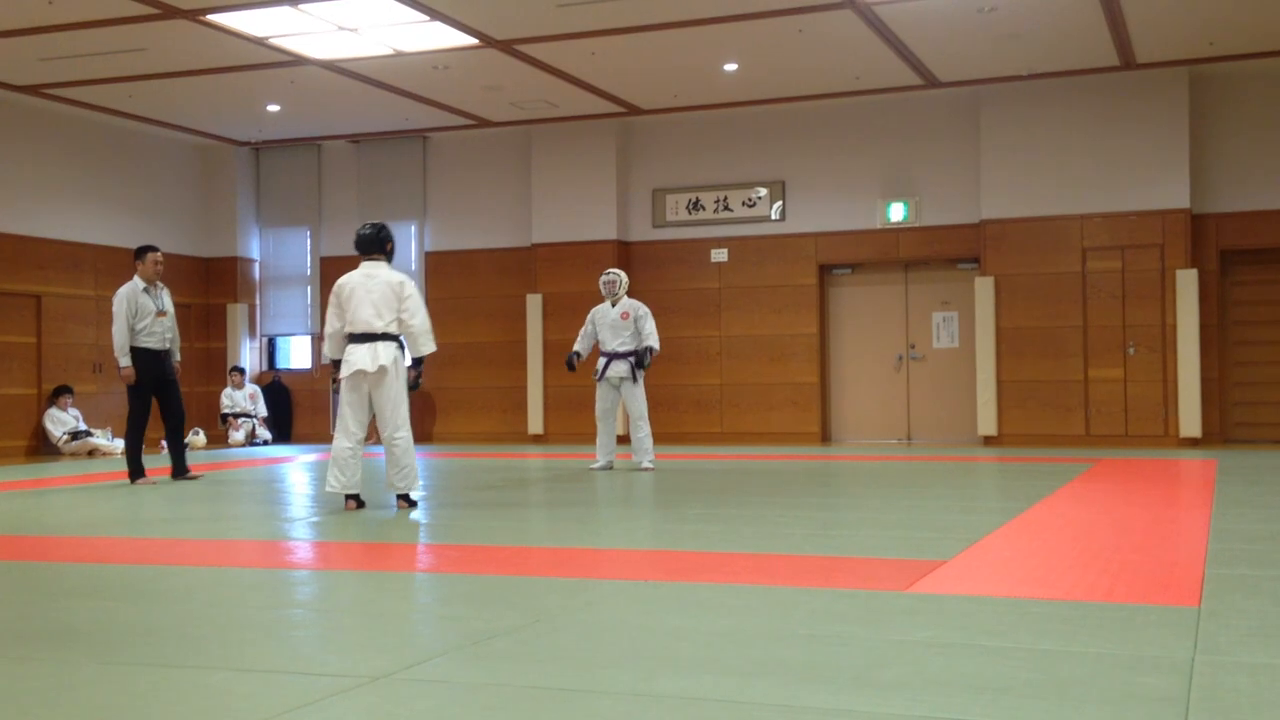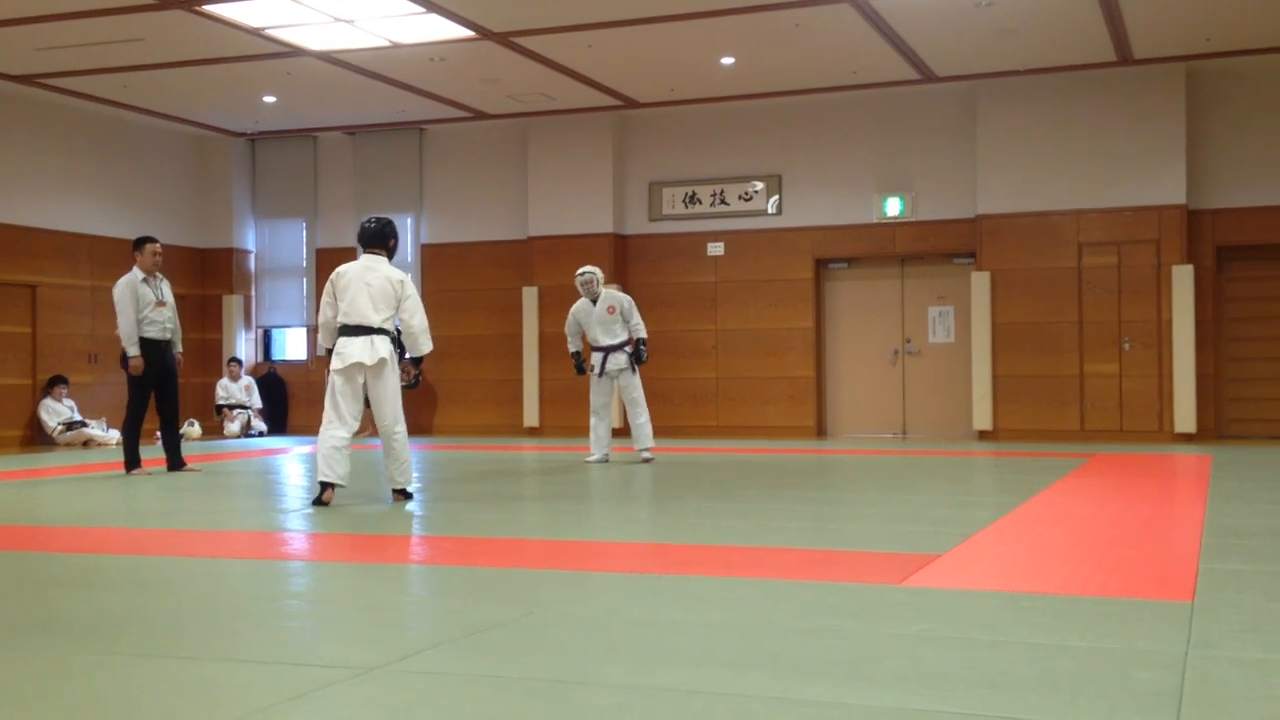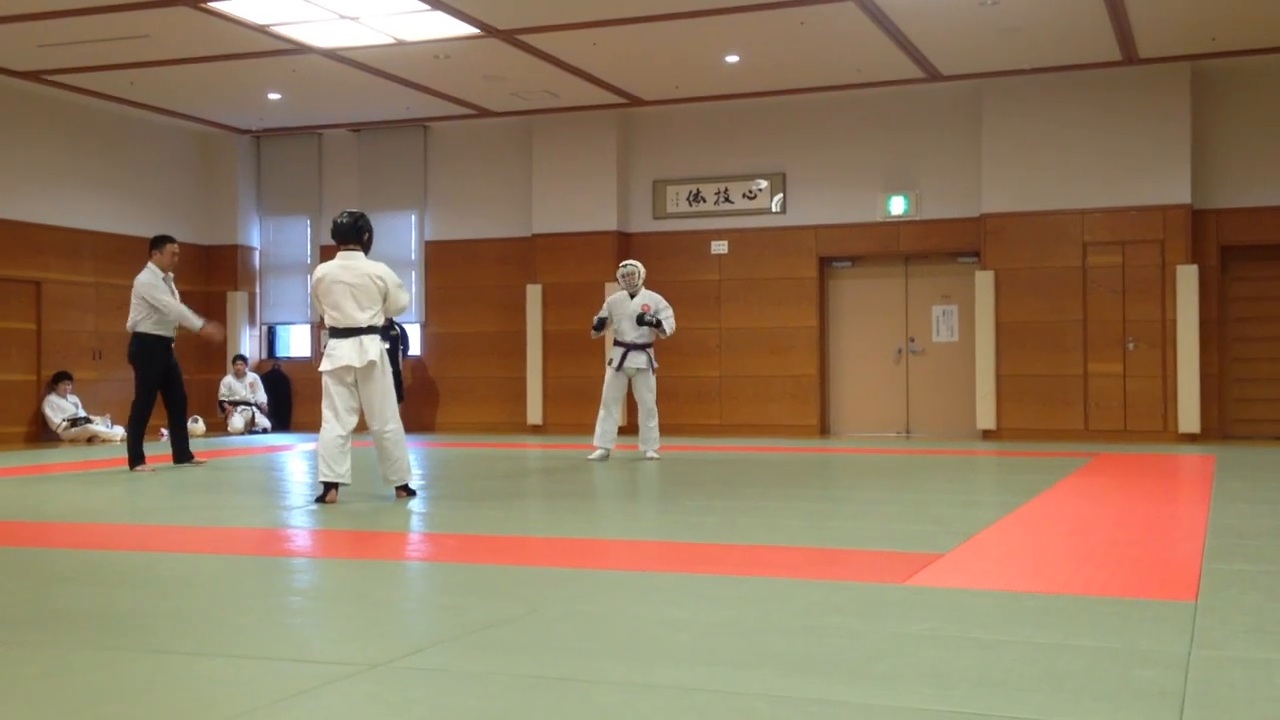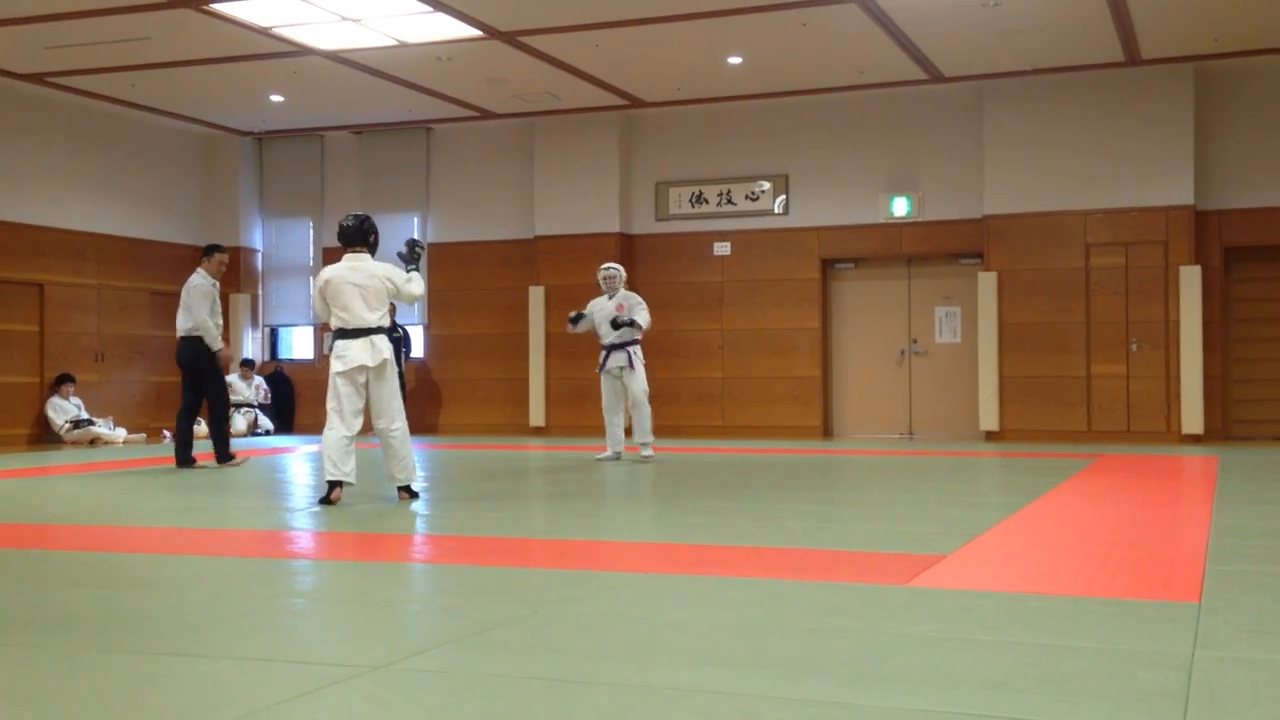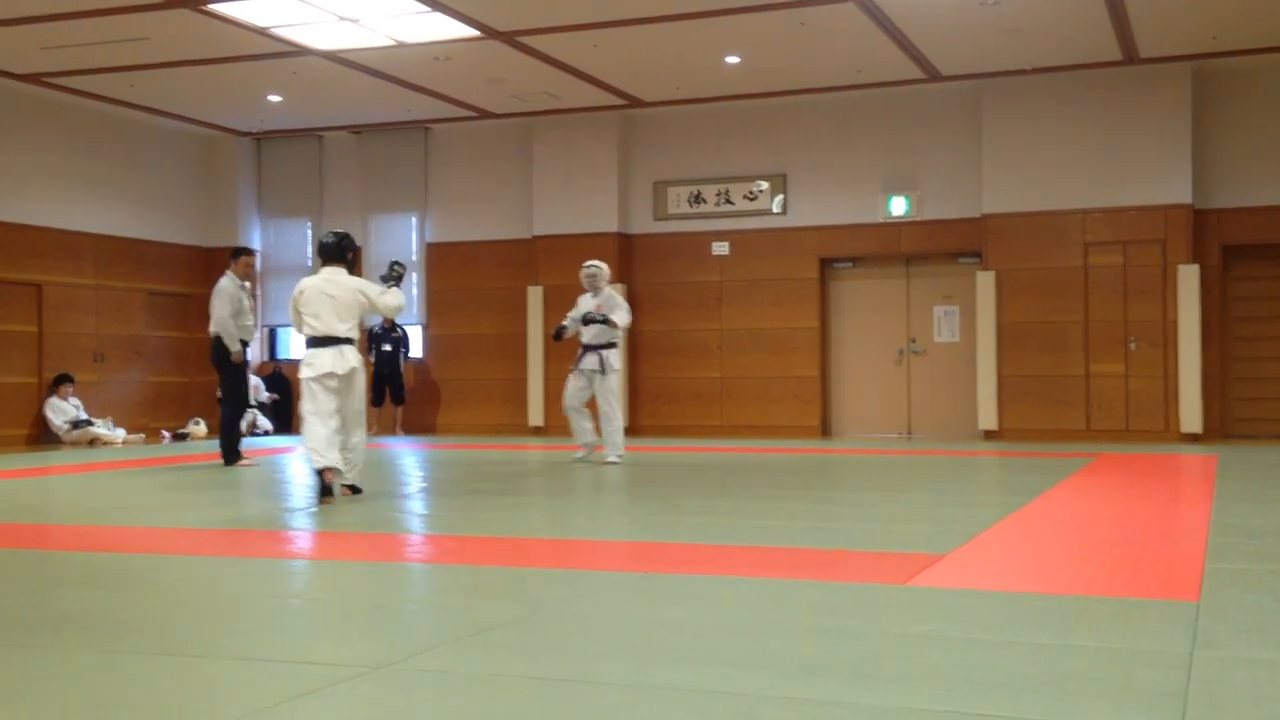
dt=0.7s
person 1, frame 1
left shoulder: (343, 282)
right shoulder: (399, 281)
left elbow: (333, 329)
right elbow: (416, 324)
left wrist: (337, 365)
right wrist: (417, 362)
left hip: (354, 356)
right hip: (386, 356)
left knee: (349, 429)
right knee: (396, 428)
left ankle: (350, 494)
right ankle: (403, 494)
person 1, frame 2
left shoulder: (340, 273)
right shoulder: (398, 277)
left elbow: (325, 319)
right elbow: (414, 323)
left wrist: (331, 349)
right wrist: (415, 360)
left hip: (346, 349)
right hip: (380, 350)
left knee: (337, 421)
right knee: (392, 423)
left ankle: (327, 486)
right ankle: (399, 486)
person 1, frame 3
left shoulder: (321, 273)
right shoulder: (379, 271)
right elbow: (399, 305)
left hip: (337, 349)
right hip: (370, 348)
left knee: (335, 420)
right knee: (385, 420)
left ankle: (330, 485)
right ankle: (401, 483)
person 1, frame 4
left shoulder: (328, 274)
right shoulder: (385, 271)
left elbow: (322, 314)
right elbow: (414, 292)
right wrist: (413, 266)
left hip: (345, 350)
right hip: (378, 348)
left knee: (340, 422)
right knee: (391, 420)
left ankle: (335, 484)
right ankle: (404, 484)
person 1, frame 5
left shoulder: (304, 286)
right shoulder: (359, 286)
left elbow: (298, 325)
right elbow: (393, 306)
right wrist: (394, 284)
left hip: (316, 358)
right hip: (347, 358)
left knee: (318, 421)
right knee: (353, 426)
left ankle: (327, 471)
right ankle: (349, 480)
person 2, frame 1
left shoulder: (163, 292)
right shoulder: (127, 292)
right elbow: (121, 331)
left wrist: (175, 358)
right wrist: (125, 364)
left hip: (162, 359)
right hip: (141, 359)
left knee: (175, 414)
right knee: (138, 419)
left ankle: (180, 468)
right ankle: (136, 473)
person 2, frame 2
left shoulder: (163, 283)
right shoulder: (127, 284)
left elbow: (172, 318)
right elbow: (127, 322)
left wrist: (177, 349)
right wrist: (133, 355)
left hip: (162, 351)
right hip: (141, 351)
left knee: (170, 408)
right knee: (137, 408)
left ankle: (175, 460)
right ankle: (132, 464)
person 2, frame 3
left shoulder: (165, 279)
right shoulder: (146, 280)
right elbow: (171, 307)
left wrist: (170, 345)
right wrist: (201, 326)
left hip: (163, 346)
right hip: (147, 346)
left knee: (177, 401)
right knee: (144, 403)
left ankle: (182, 453)
right ankle: (136, 460)
person 2, frame 4
left shoulder: (203, 283)
right shoulder: (201, 284)
right elbow: (202, 319)
left wrist: (217, 347)
right wrist: (219, 347)
left hip: (190, 348)
right hip: (198, 348)
left knee: (190, 403)
right knee: (218, 402)
left ankle: (184, 457)
right ankle: (224, 455)
person 2, frame 5
left shoulder: (240, 287)
right shoulder: (227, 287)
right elbow: (223, 319)
left wrist: (238, 348)
right wrist: (235, 348)
left hip: (234, 348)
right hip: (228, 349)
left knee: (238, 401)
right knee: (234, 402)
left ankle: (230, 450)
right ankle: (231, 455)
person 3, frame 1
left shoulder: (637, 308)
right shoulder: (597, 312)
left elbow: (650, 333)
right elbow: (586, 337)
left wrist: (647, 353)
right wrist: (575, 355)
left hip: (629, 366)
right hip: (605, 367)
left knee: (637, 413)
right knee: (603, 414)
left ankle: (645, 458)
right ankle: (605, 459)
person 3, frame 2
left shoulder: (619, 299)
right shoulder: (577, 309)
left elbow: (636, 323)
right elbow: (573, 335)
left wrist: (641, 345)
right wrist: (576, 356)
left hip: (623, 357)
right hip: (599, 360)
left knee: (635, 401)
right knee: (599, 407)
left ankle: (644, 447)
right ankle: (600, 451)
person 3, frame 3
left shoulder: (655, 300)
right shoulder: (613, 300)
left elbow: (669, 326)
right elbow: (599, 327)
left wrist: (654, 322)
right wrist: (597, 326)
left hip: (643, 356)
right hip: (619, 355)
left knee: (647, 403)
right knee: (610, 401)
left ankle: (650, 448)
right ankle: (603, 447)
person 3, frame 4
left shoulder: (632, 298)
right shoulder: (596, 304)
left elbow: (643, 319)
right elbow: (579, 325)
left wrist: (628, 322)
right wrist: (574, 319)
left hip: (630, 355)
right hip: (608, 357)
left knee: (638, 397)
right knee: (611, 405)
left ankle: (645, 443)
right ankle: (615, 449)
person 3, frame 5
left shoulder: (613, 298)
right shoulder: (583, 300)
left elbow: (622, 318)
right elbow: (573, 319)
left wrist: (601, 319)
right wrist: (562, 329)
left hip: (605, 357)
right hip: (585, 358)
left knee: (608, 406)
right knee: (571, 401)
left ankle: (614, 452)
right ankle: (587, 444)
